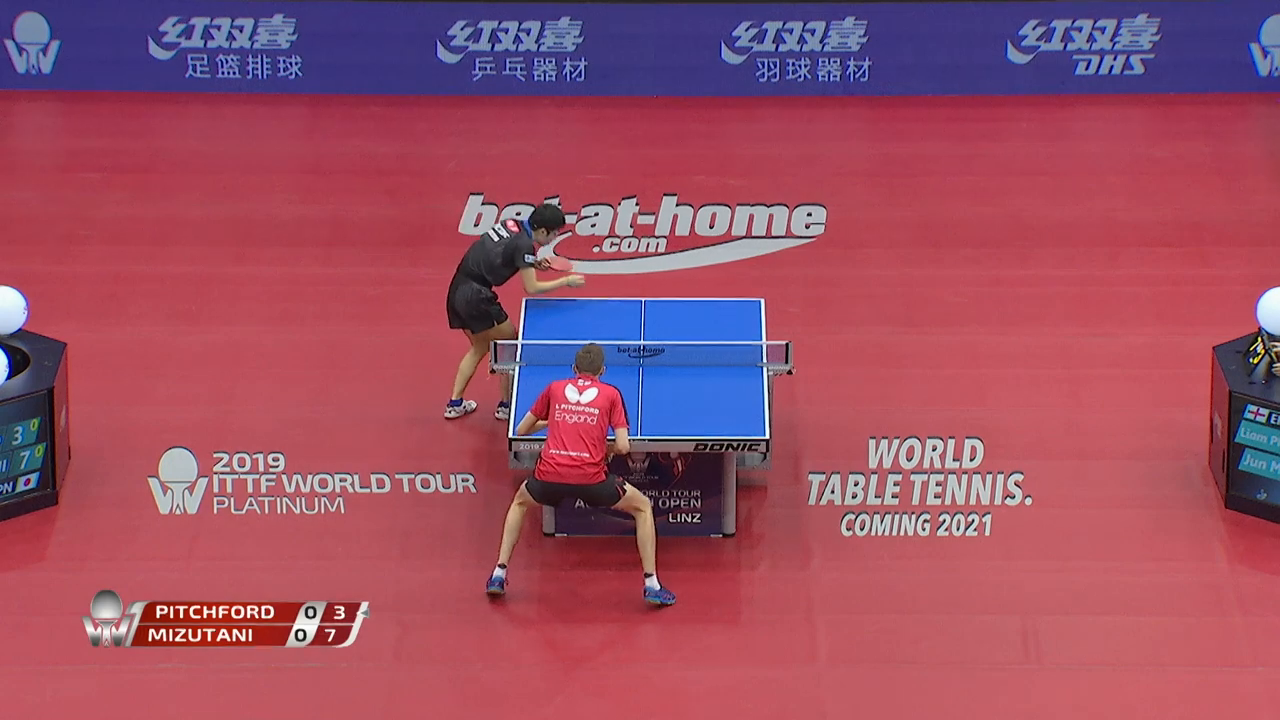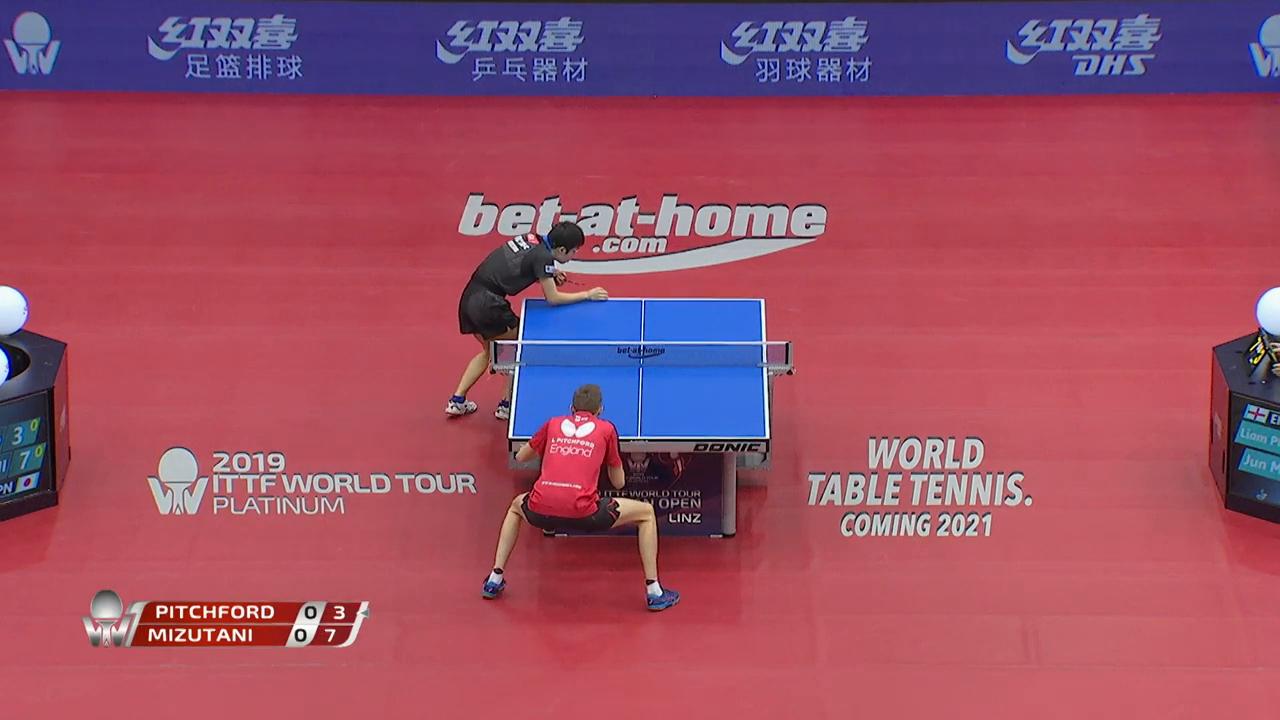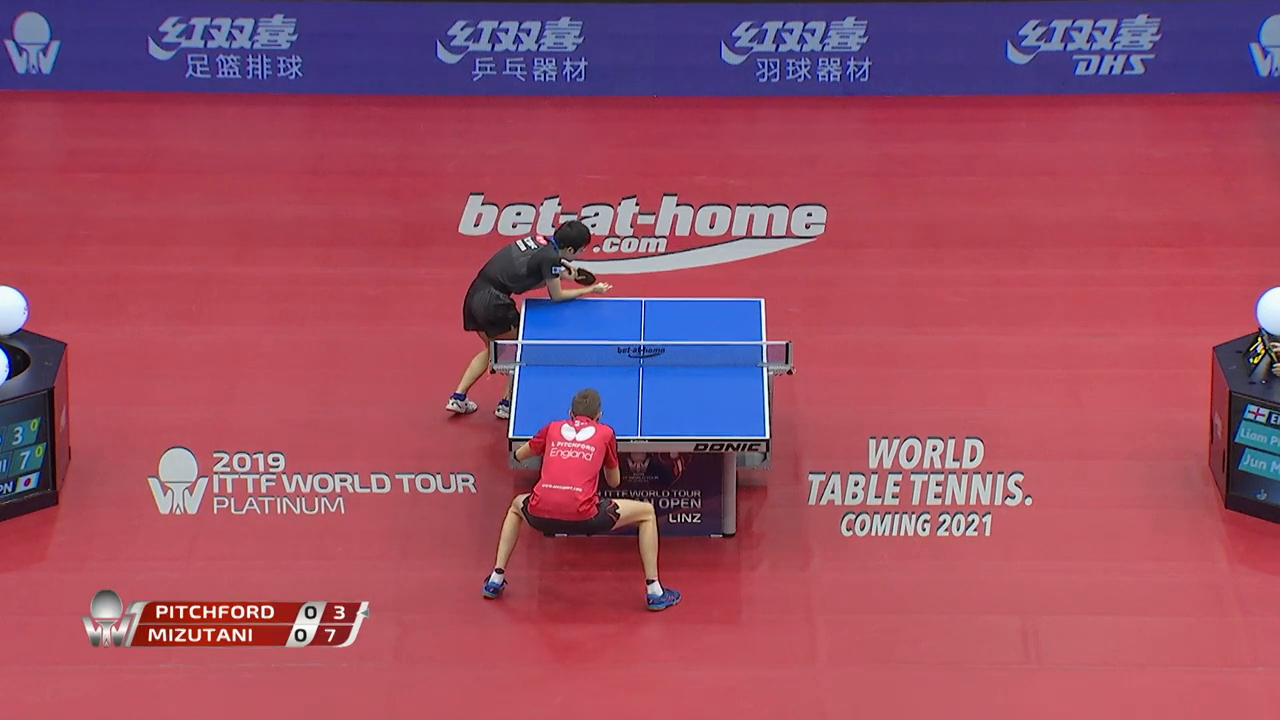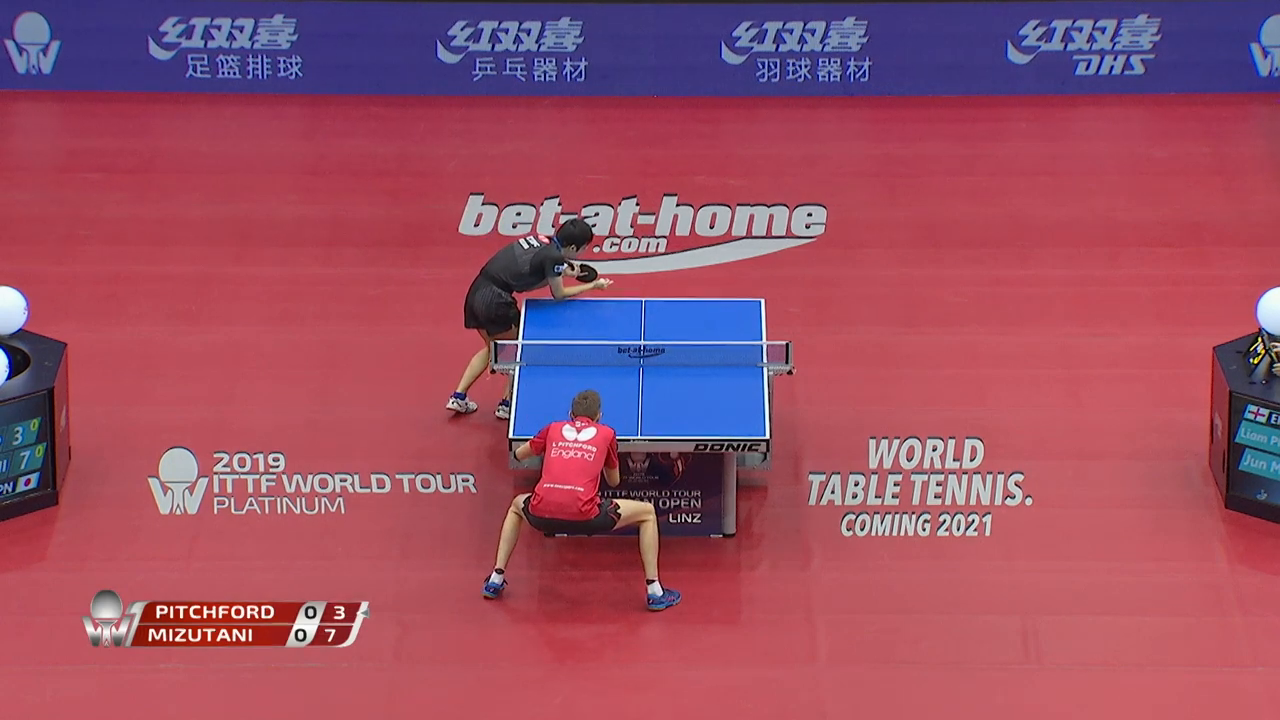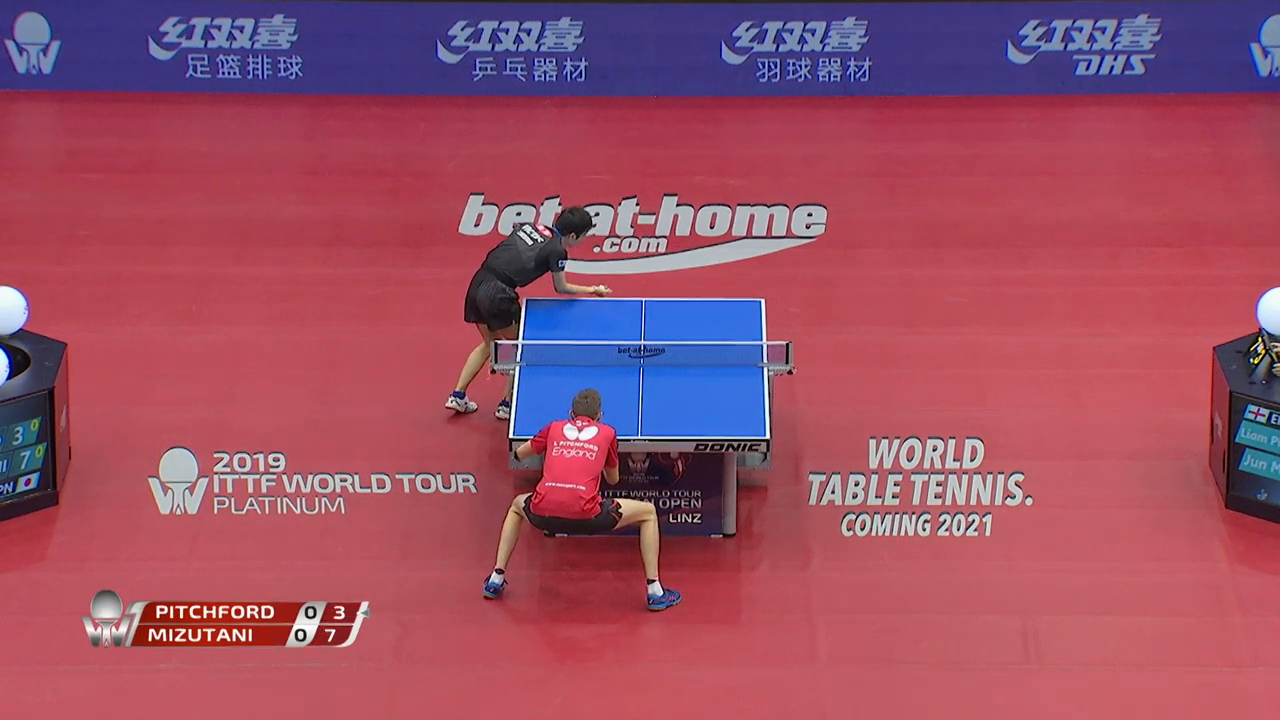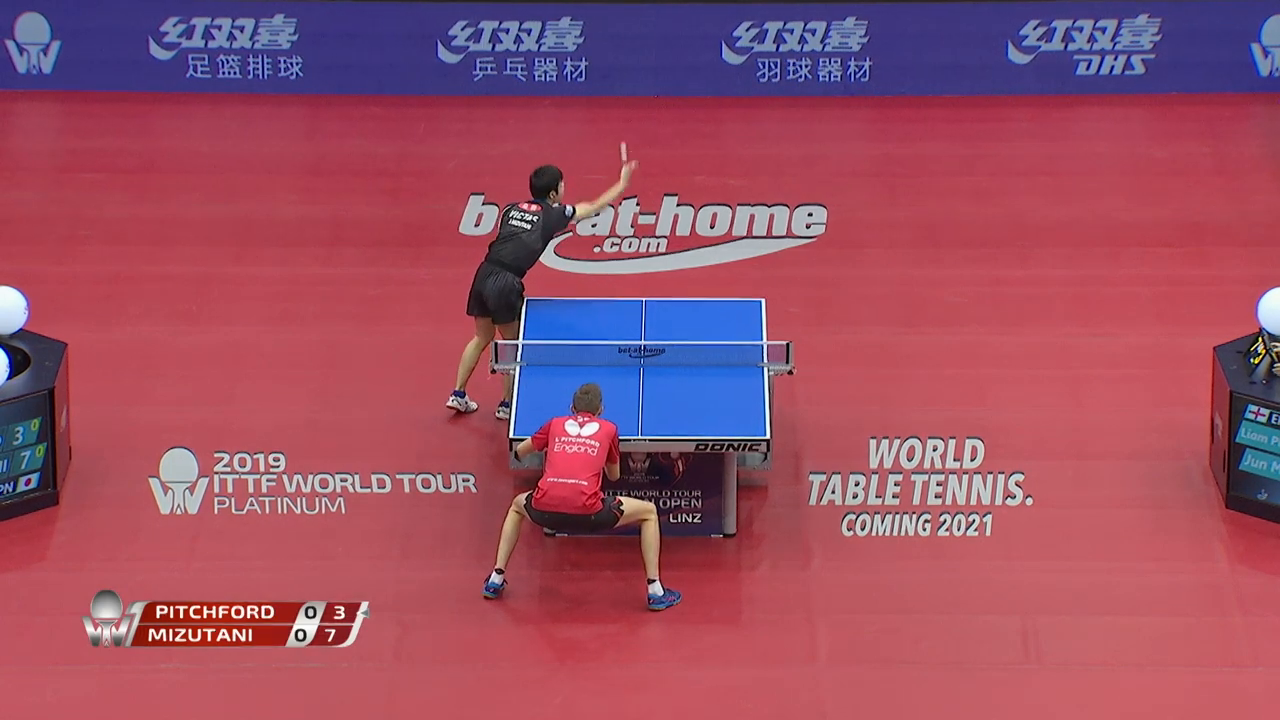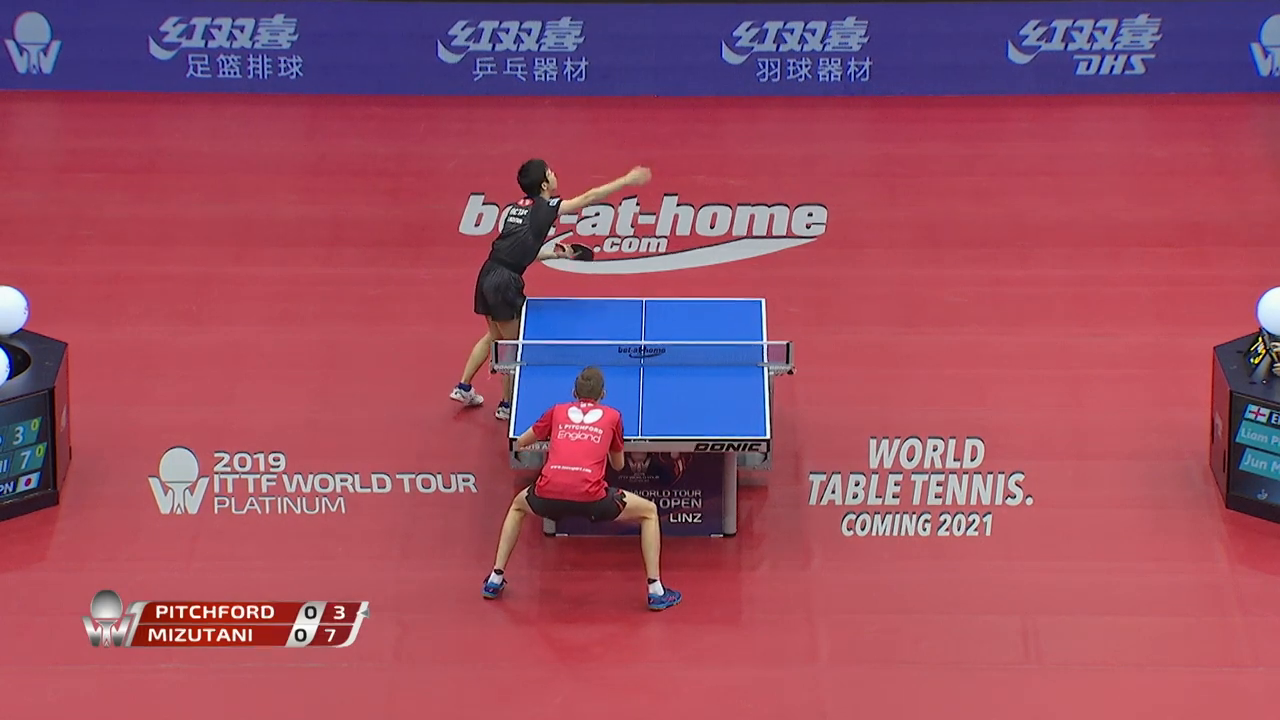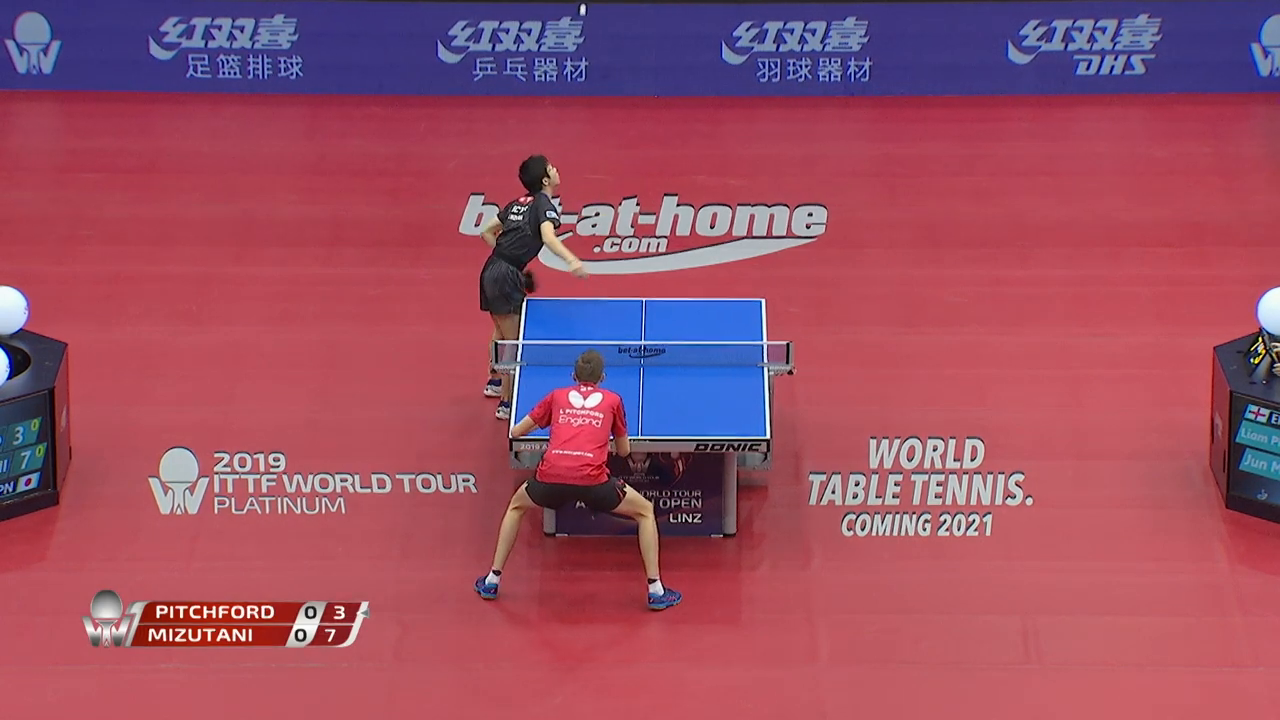
dt=0.4s
person 1, frame 1
left shoulder: (555, 388)
right shoulder: (611, 394)
left elbow: (521, 431)
right elbow: (623, 447)
left hip: (549, 476)
right hip: (589, 478)
left knee: (520, 503)
right knee: (643, 508)
left ankle: (499, 575)
right ankle: (651, 585)
person 1, frame 2
left shoulder: (553, 424)
right shoulder: (606, 429)
left elbow: (520, 457)
right elbow: (619, 483)
left hip: (542, 508)
right hip: (582, 511)
left knee: (516, 506)
right knee: (646, 513)
left ankle: (495, 579)
right ankle: (654, 591)
person 1, frame 3
left shoulder: (553, 428)
right shoulder: (606, 433)
left elbow: (519, 455)
right elbow: (614, 482)
left hip: (541, 512)
right hip: (582, 515)
left knee: (517, 505)
right knee: (647, 513)
left ankle: (496, 579)
right ankle: (654, 592)
person 1, frame 4
left shoulder: (553, 428)
right shoulder: (606, 433)
left elbow: (519, 454)
right elbow: (614, 481)
left hip: (542, 513)
right hip: (583, 515)
left knee: (517, 505)
right knee: (647, 513)
left ankle: (496, 580)
right ankle: (655, 592)
person 1, frame 5
left shoulder: (554, 428)
right shoulder: (607, 433)
left elbow: (520, 453)
right elbow: (613, 479)
left hip: (543, 512)
right hip: (585, 515)
left knee: (517, 505)
right knee: (648, 513)
left ankle: (496, 579)
right ankle: (655, 591)
person 1, frame 6
left shoulder: (555, 424)
right shoulder: (608, 429)
left elbow: (519, 451)
right elbow: (614, 476)
left hip: (545, 508)
right hip: (586, 510)
left knee: (518, 505)
right knee: (649, 513)
left ankle: (496, 579)
right ankle: (655, 591)
person 1, frame 7
left shoulder: (557, 411)
right shoulder: (612, 416)
left elbow: (520, 443)
right elbow: (618, 465)
left hip: (549, 495)
right hip: (590, 497)
left knee: (517, 505)
right knee: (649, 512)
left ankle: (495, 579)
right ankle: (655, 591)
person 1, frame 8
left shoulder: (557, 396)
right shoulder: (613, 400)
left elbow: (516, 432)
right elbow: (624, 451)
left hip: (550, 477)
right hip: (591, 480)
left knee: (516, 506)
right knee: (645, 512)
left ankle: (492, 580)
right ankle: (655, 590)
person 2, frame 1
left shoulder: (511, 224)
right shoulder: (524, 244)
right elbow: (531, 288)
left wrist: (532, 263)
right wrist: (566, 281)
left hip: (459, 290)
right hip: (476, 295)
left knee: (479, 347)
left ankle: (455, 403)
right ankle: (506, 405)
person 2, frame 2
left shoulder: (530, 239)
right shoulder: (543, 256)
right elbow: (553, 298)
left wrist: (550, 276)
right wrist: (587, 294)
left hip: (470, 298)
right hip: (488, 303)
left knee: (491, 351)
left ankle: (457, 400)
right ankle: (507, 405)
person 2, frame 3
left shoulder: (538, 241)
right shoulder: (550, 257)
right elbow: (557, 296)
left wrist: (558, 275)
right wrist: (592, 289)
left hip: (475, 295)
right hip: (493, 302)
left knee: (493, 349)
left ankle: (458, 398)
right ankle: (507, 404)
person 2, frame 4
left shoulder: (539, 241)
right shoulder: (553, 256)
right elbow: (559, 294)
left wrist: (560, 273)
right wrist: (593, 285)
left hip: (476, 292)
right hip: (495, 300)
left knee: (492, 348)
left ankle: (459, 397)
right ankle: (507, 404)
person 2, frame 5
left shoulder: (531, 228)
right shoulder: (556, 250)
right elbow: (561, 288)
right wrist: (592, 290)
left hip: (478, 284)
right hip: (497, 294)
left knee: (489, 343)
left ankle: (458, 395)
right ankle: (507, 404)
person 2, frame 6
left shoulder: (511, 210)
right shoulder: (554, 214)
right elbow: (595, 207)
right wrist: (623, 182)
left hip: (484, 274)
right hip: (505, 284)
left knee: (481, 338)
left ankle: (458, 395)
right ankle: (507, 405)
person 2, frame 7
left shoulder: (516, 208)
right shoulder: (543, 209)
right elbow: (587, 199)
left wrist: (553, 252)
right wrist: (626, 180)
left hip: (488, 273)
right hip: (504, 281)
left knee: (493, 335)
right knee: (513, 344)
left ankle: (463, 387)
right ankle: (507, 405)
person 2, frame 8
left shoulder: (518, 203)
right shoulder: (545, 206)
left elbow: (488, 232)
right elbow: (548, 236)
right wrist: (571, 260)
left hip: (491, 270)
right hip: (506, 276)
left knee: (502, 332)
right knee: (514, 341)
left ankle: (495, 382)
right ankle: (507, 405)
